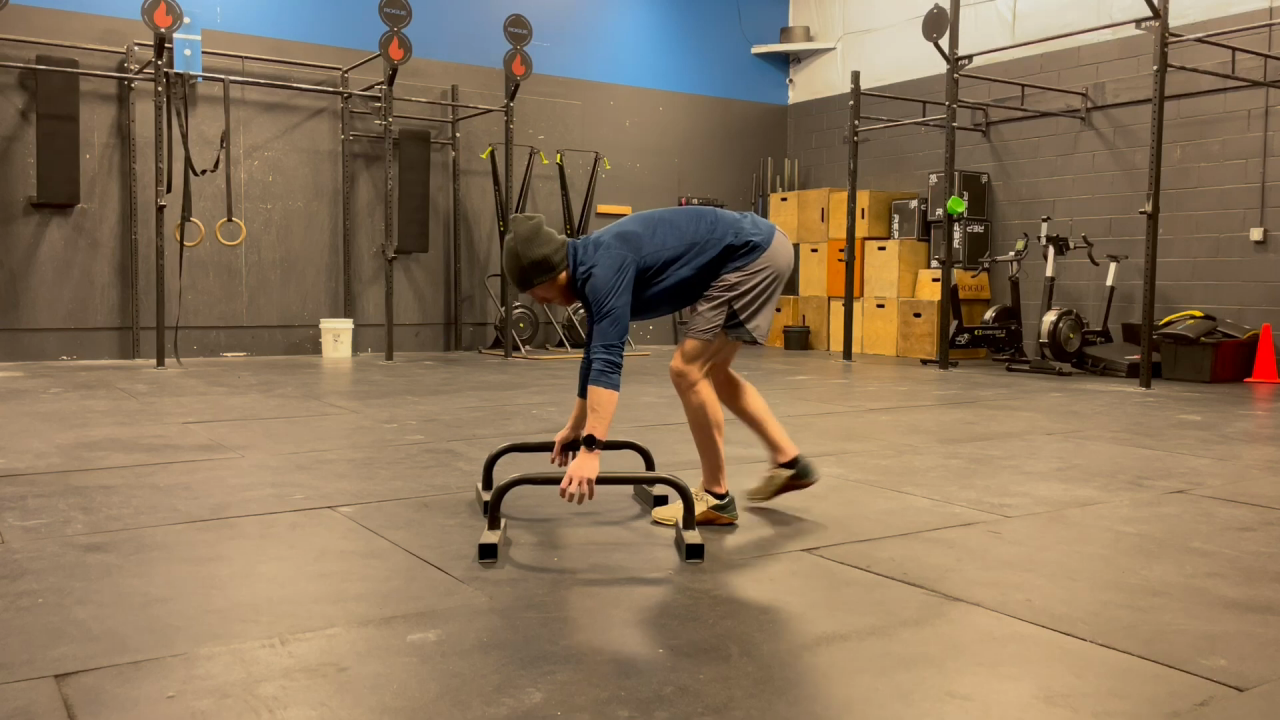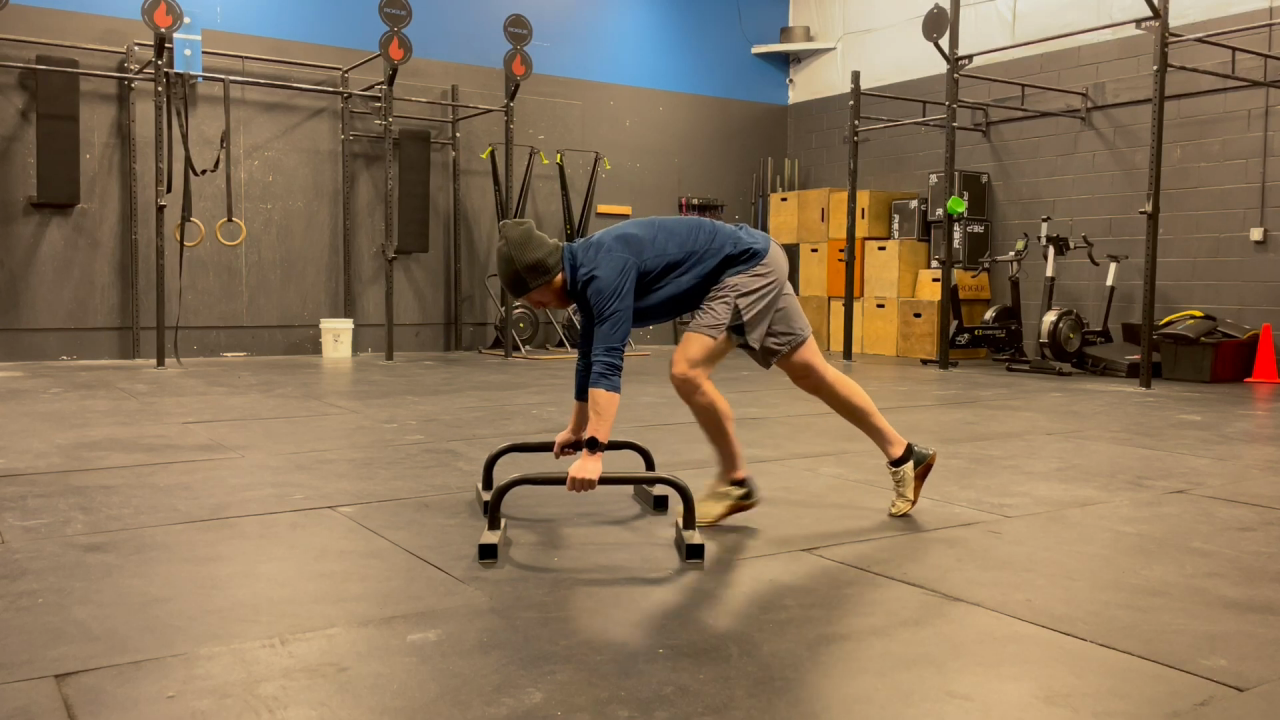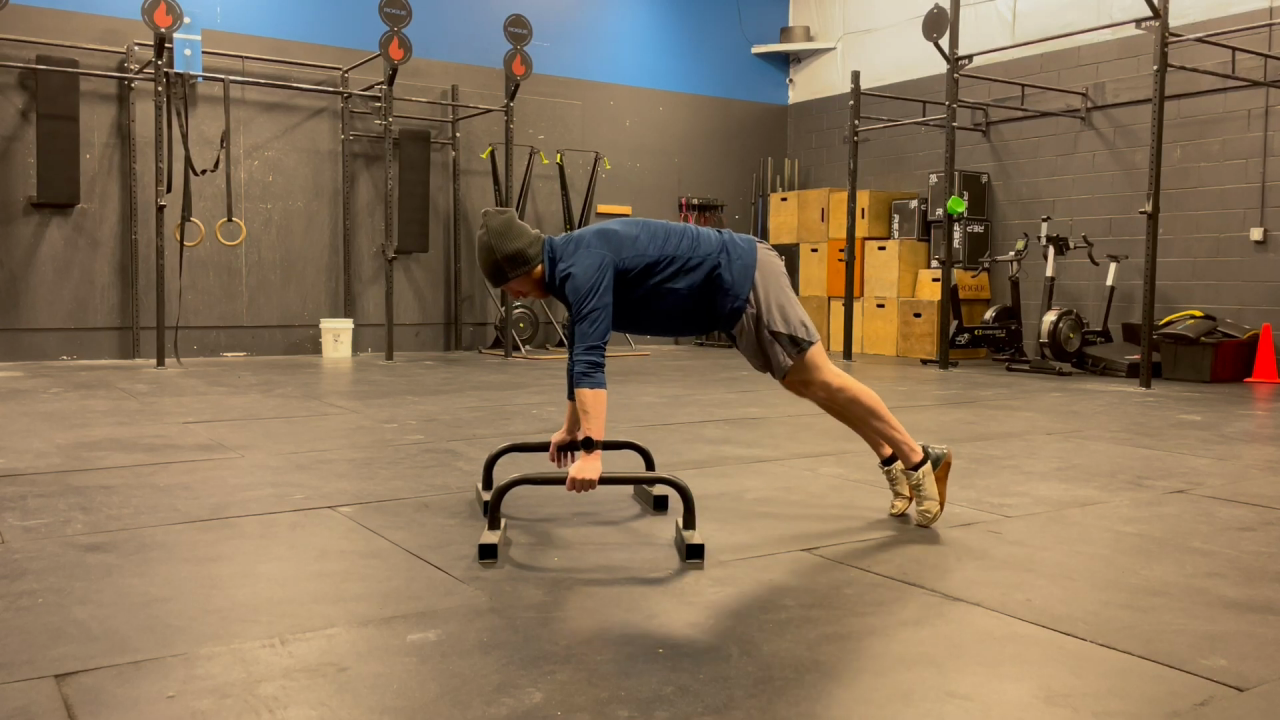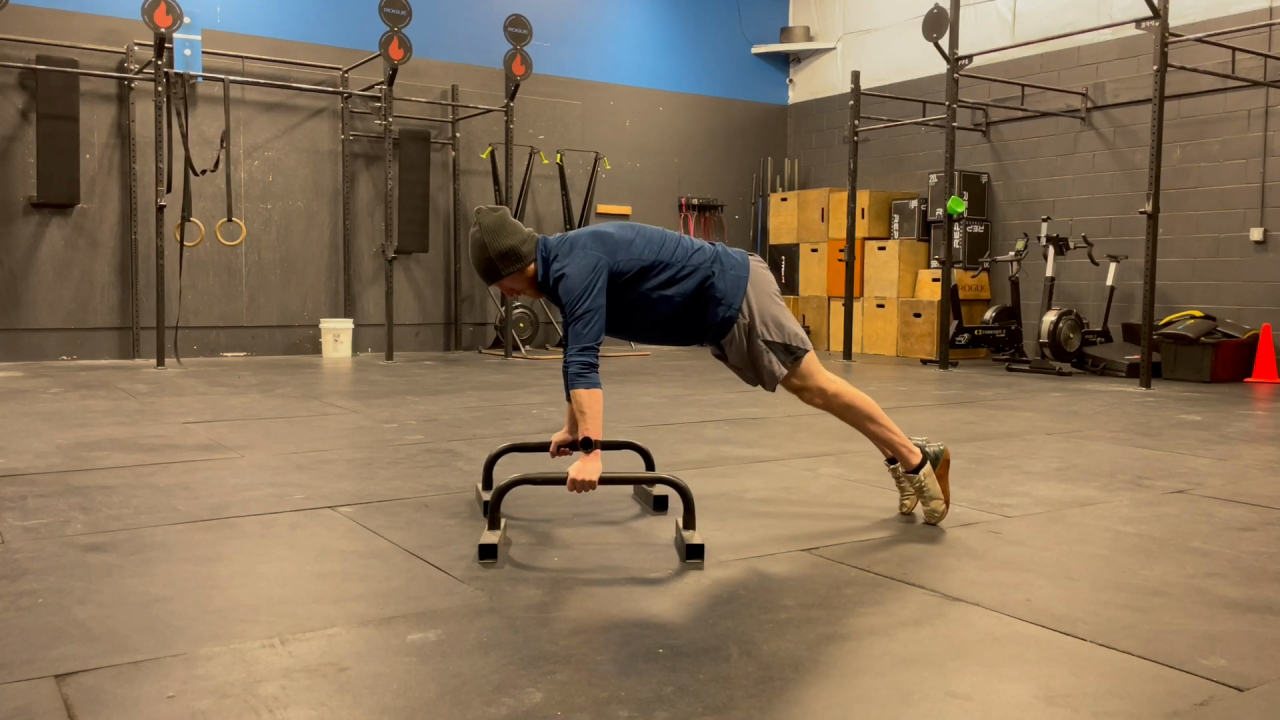
dt=1s
person 1, frame 1
left shoulder: (603, 269)
right shoulder: (592, 266)
left elbow: (608, 359)
right elbow: (597, 351)
left wrist: (590, 450)
right wrist: (576, 425)
left hip: (753, 254)
right hip: (761, 253)
left knee: (689, 370)
right knee: (711, 372)
left ankle: (717, 497)
right ankle: (788, 462)
person 1, frame 2
left shoulder: (604, 271)
right shoulder: (587, 272)
left elbow: (609, 362)
right elbow: (591, 355)
left wrist: (594, 452)
right wrist: (577, 429)
left hip: (749, 262)
right hip: (754, 265)
left knee: (687, 370)
right knee: (811, 373)
left ankle: (735, 481)
right ankle: (904, 456)
person 1, frame 3
left shoulder: (582, 267)
right shoulder: (572, 264)
left elbow: (591, 359)
right elbow: (580, 352)
left wrist: (591, 453)
right wrist: (570, 428)
left hip: (741, 278)
right hip: (735, 281)
left knee: (819, 379)
right knee: (804, 380)
left ankle: (919, 460)
right ankle: (891, 457)
person 1, frame 4
left shoulder: (574, 267)
right shoulder: (562, 264)
left elbow: (583, 360)
right elbow: (578, 355)
left wrist: (590, 452)
right wrist: (573, 427)
left hip: (733, 295)
right hip: (725, 304)
left knee: (816, 386)
right knee: (811, 383)
left ankle: (917, 460)
right ankle: (902, 454)
